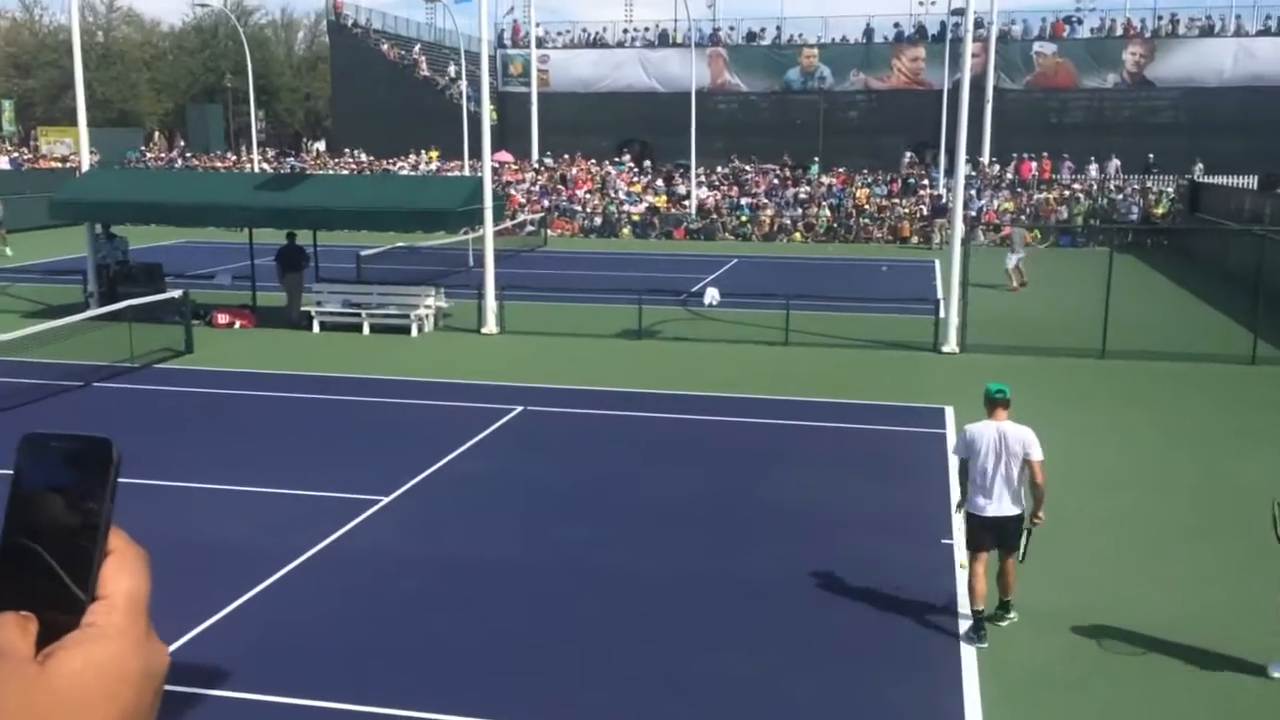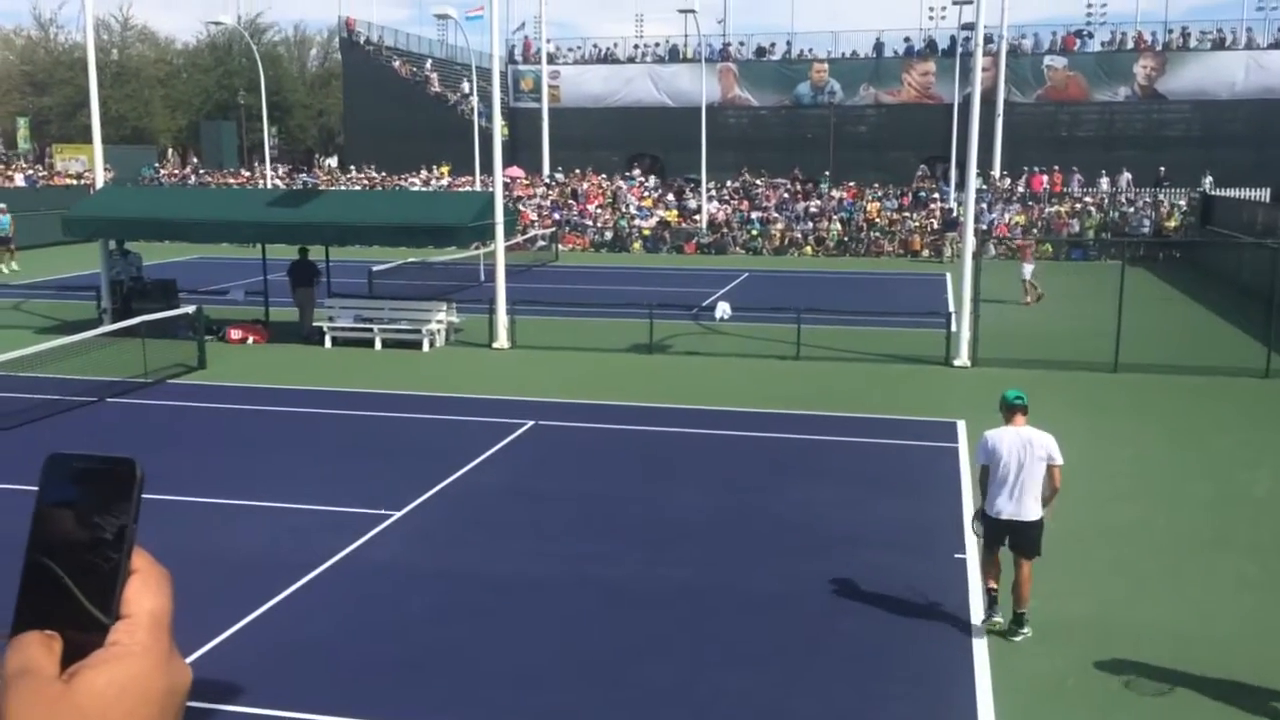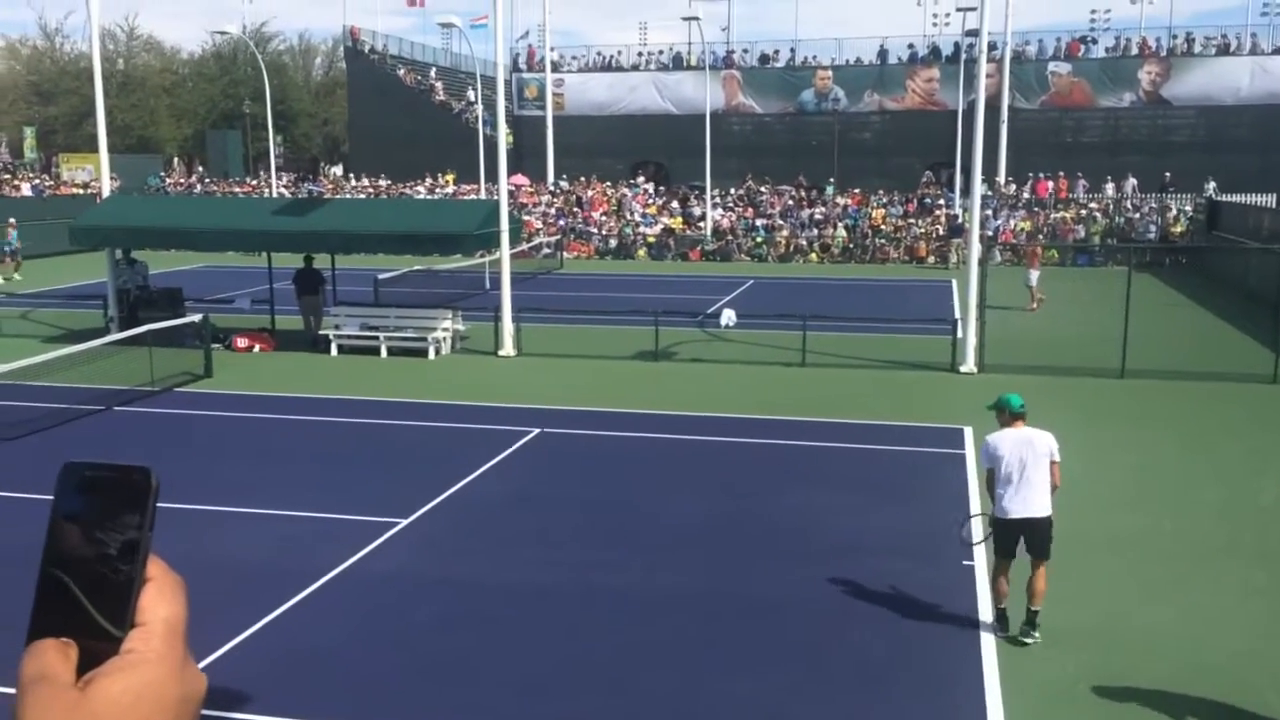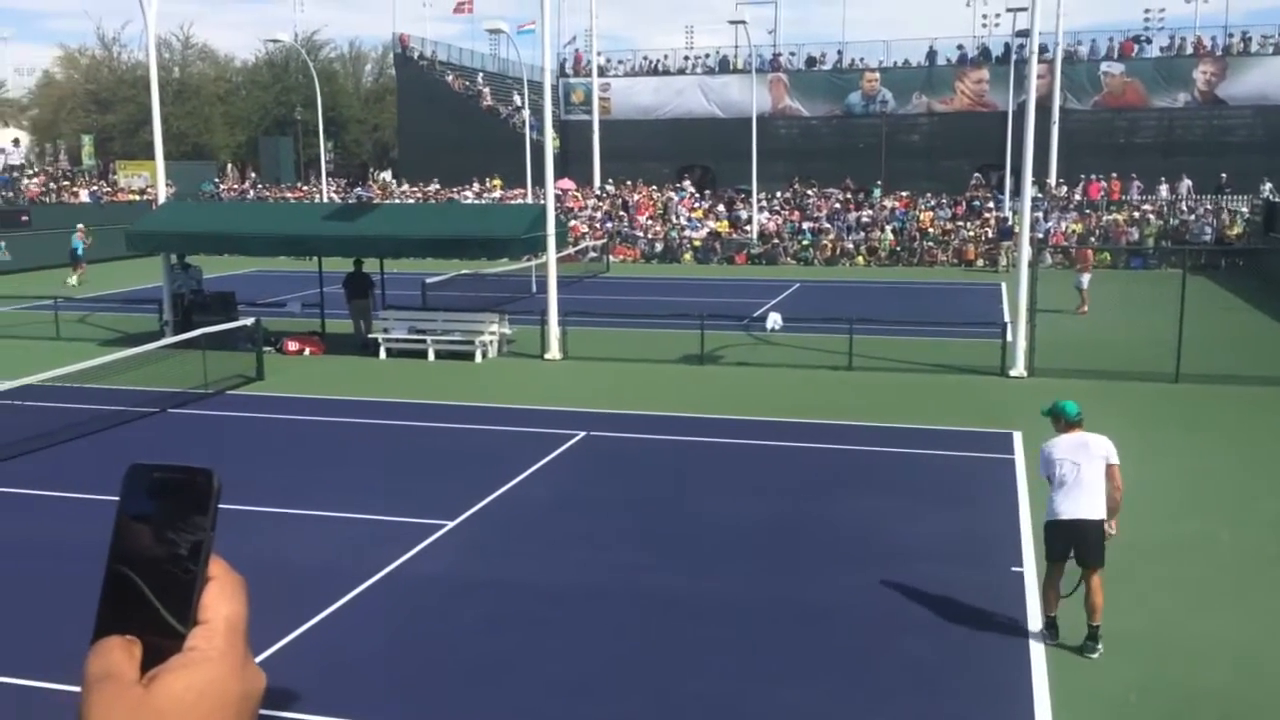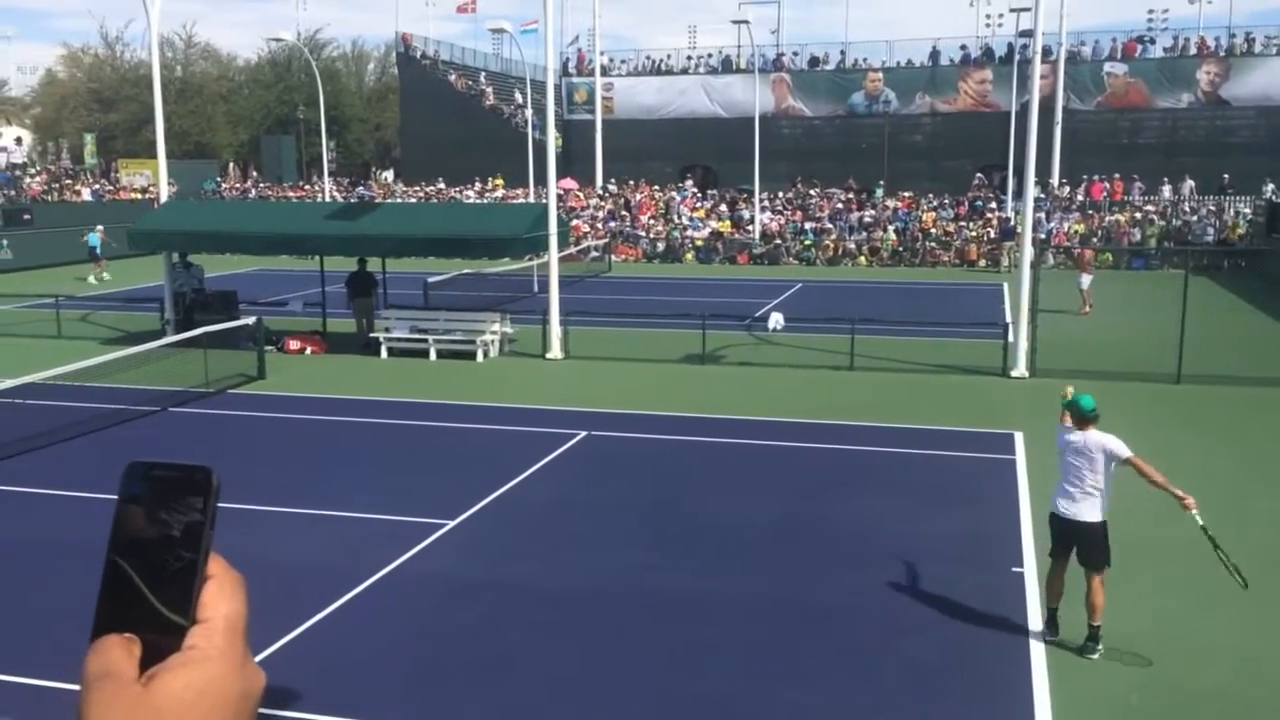
dt=0.3s
person 1, frame 1
left shoulder: (970, 431)
right shoulder: (1024, 434)
left elbow: (963, 472)
right elbow: (1037, 480)
left wrist: (964, 496)
right wrist: (1038, 508)
left hip: (978, 510)
right hip: (1011, 511)
left knee: (978, 565)
right knee: (1008, 560)
left ankle: (978, 627)
right ankle: (1004, 610)
person 1, frame 2
left shoulder: (990, 437)
right shoulder: (1045, 440)
left elbow: (984, 479)
right elbow: (1055, 485)
right wrist: (1042, 505)
left hip: (996, 512)
right hip: (1030, 515)
left knee: (990, 553)
right knee: (1023, 567)
left ankle: (992, 609)
right ankle: (1018, 623)
person 1, frame 3
left shoulder: (992, 441)
right shoulder: (1046, 438)
left elbow: (990, 482)
right elbow: (1055, 482)
left hip: (1005, 514)
right hip: (1040, 514)
left knee: (1002, 566)
right knee: (1039, 568)
left ankle: (1001, 620)
right ankle: (1030, 625)
person 1, frame 4
left shoulder: (1049, 448)
right shoulder: (1102, 443)
right elbow: (1116, 486)
right wrist: (1111, 519)
left hip: (1058, 518)
right hip: (1091, 519)
left knee: (1053, 573)
right knee: (1093, 578)
left ankle: (1050, 628)
right ankle: (1093, 638)
person 1, frame 5
left shoulder: (1065, 437)
right shoulder: (1107, 443)
left elbow: (1065, 423)
right elbow: (1142, 469)
left wrist: (1066, 402)
right wrist: (1178, 495)
left hip: (1062, 514)
right hip: (1091, 520)
left knee: (1057, 567)
right knee: (1094, 578)
left ankle: (1051, 625)
right ankle: (1093, 640)
